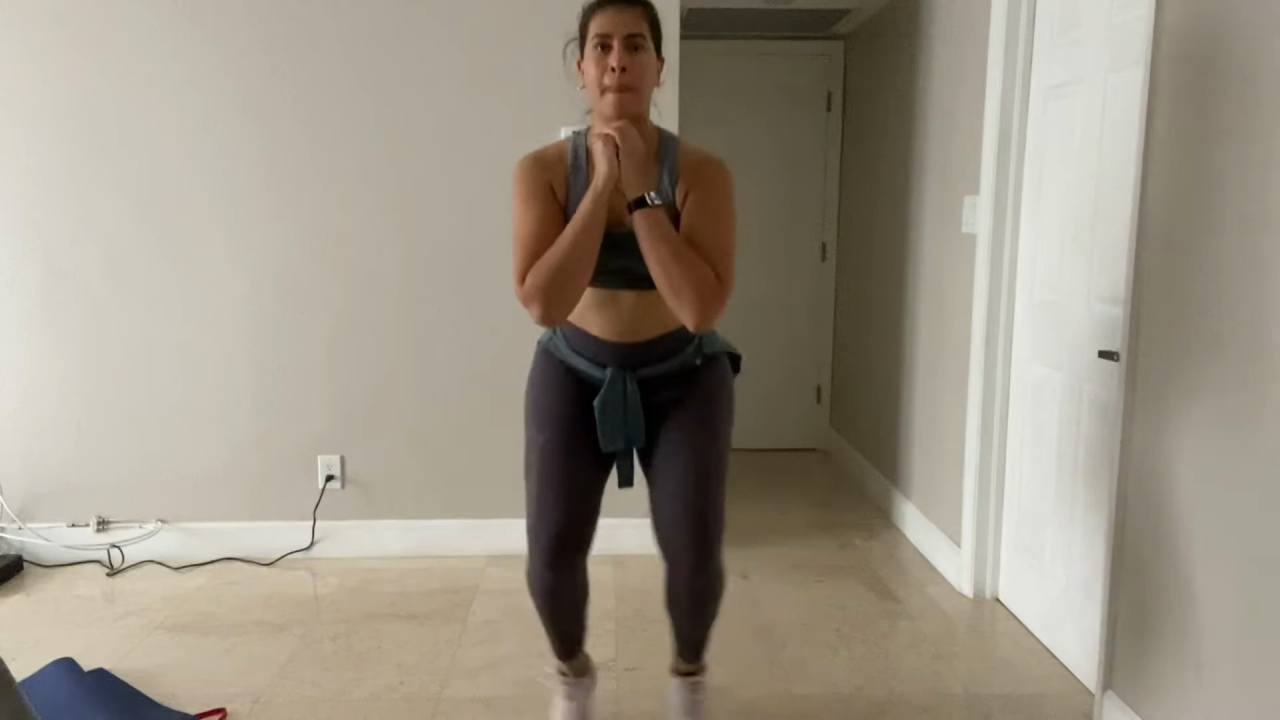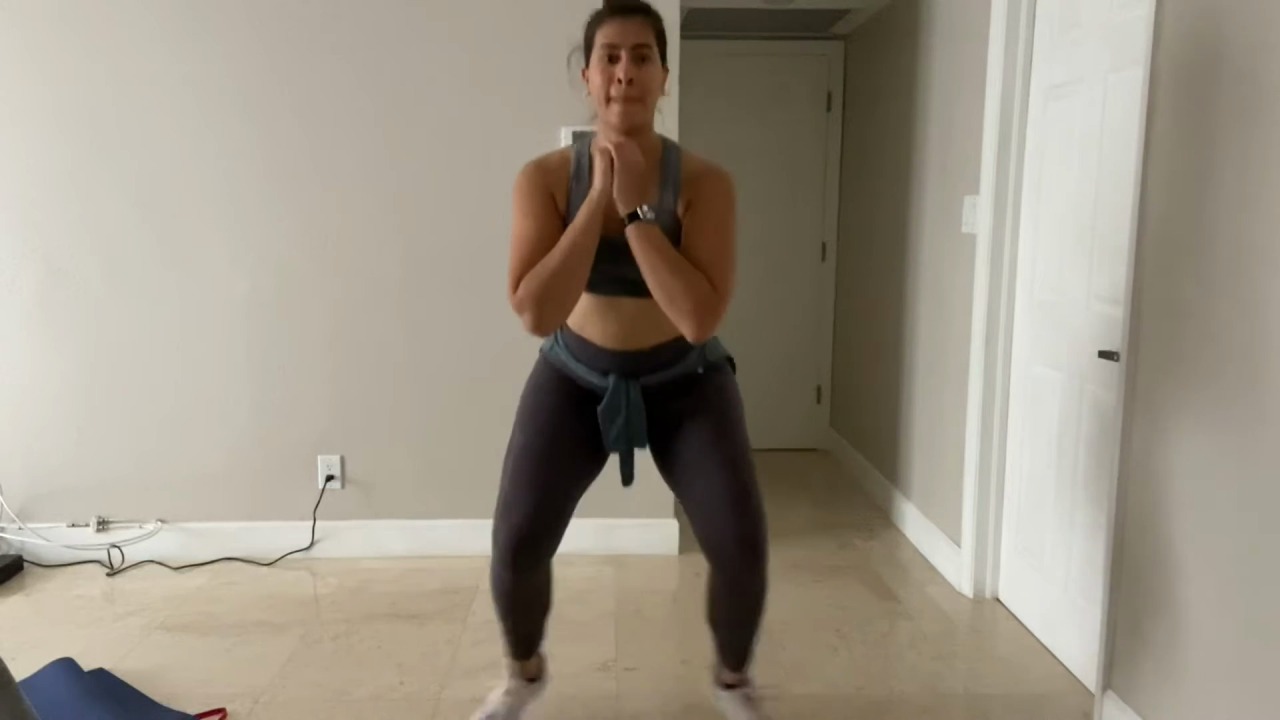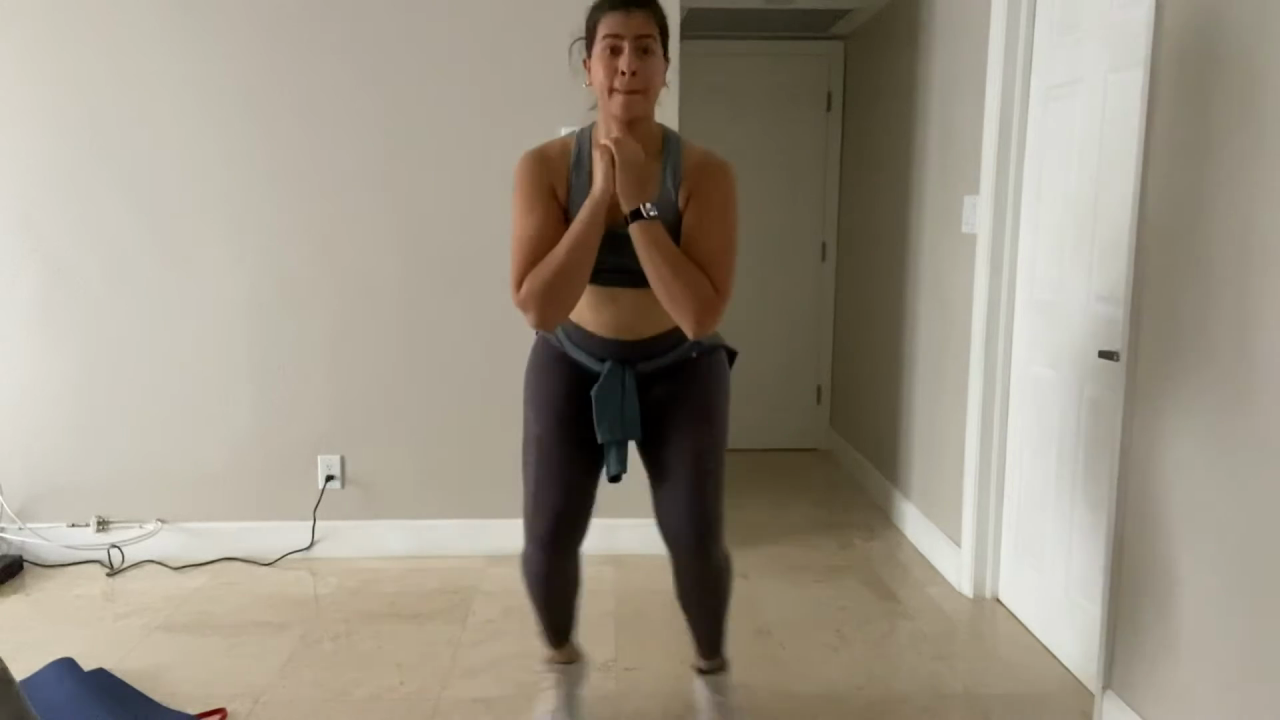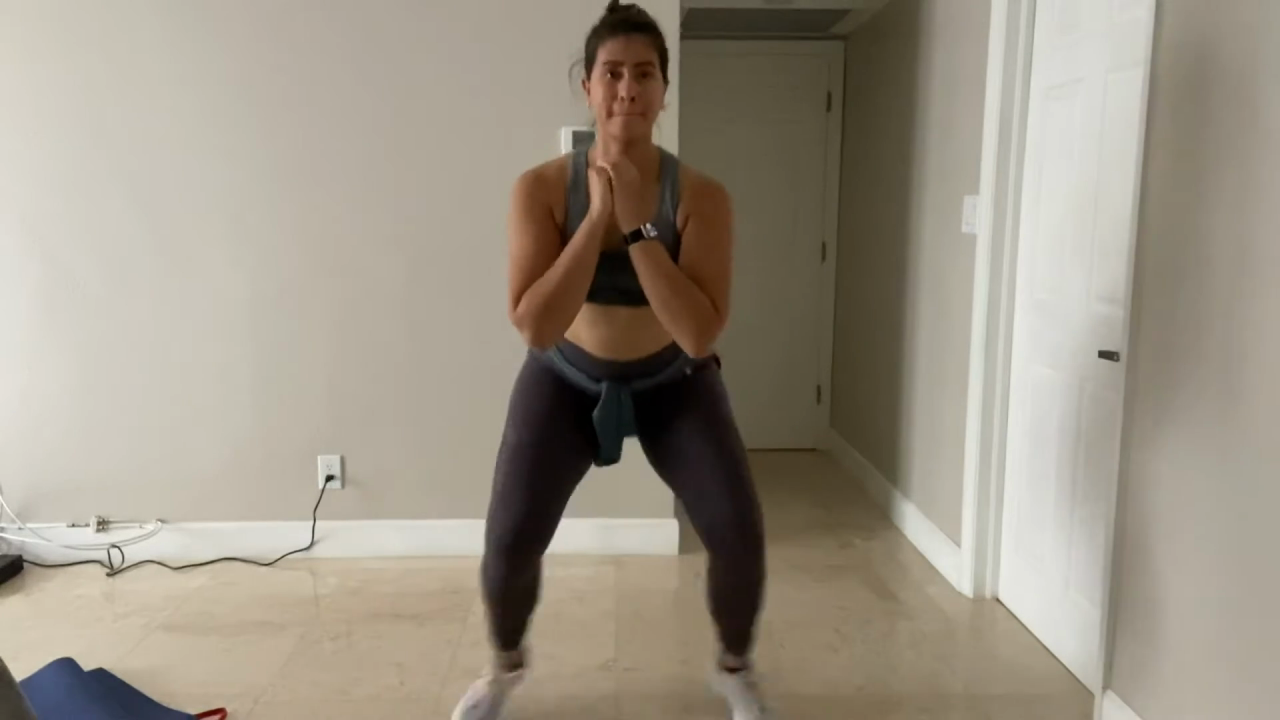
dt=0.4s
person 1, frame 1
left shoulder: (700, 172)
right shoulder: (541, 170)
left elbow: (703, 308)
right elbow: (543, 306)
left wrist: (641, 197)
right wrist: (602, 188)
left hip: (681, 375)
right hip: (575, 374)
left knee: (691, 547)
right knee: (555, 546)
person 1, frame 2
left shoulder: (705, 182)
right shoulder: (545, 177)
left elbow: (700, 319)
right elbow: (534, 314)
left wrist: (635, 210)
right wrist: (596, 201)
left hip: (683, 382)
right hip: (575, 380)
left knee: (741, 545)
right knee: (517, 544)
person 1, frame 3
left shoulder: (704, 173)
right shoulder: (544, 167)
left elbow: (702, 316)
right elbow: (536, 309)
left wrist: (638, 208)
right wrist: (600, 197)
left hip: (675, 370)
right hip: (573, 366)
left knee: (693, 537)
right knee: (551, 537)
right ankle: (561, 660)
person 1, frame 4
left shoulder: (700, 195)
right shoulder: (541, 188)
left elbow: (700, 334)
right elbow: (534, 328)
left wrist: (638, 227)
right wrist: (598, 219)
left hip: (673, 384)
right hip: (566, 381)
left knee: (739, 533)
right knee: (512, 540)
right ankle: (506, 662)
